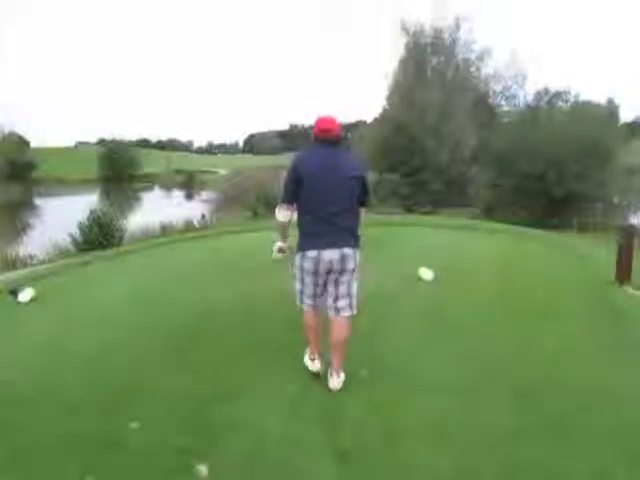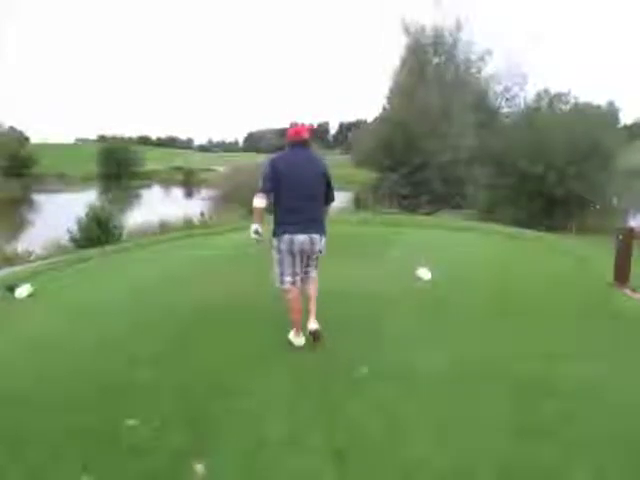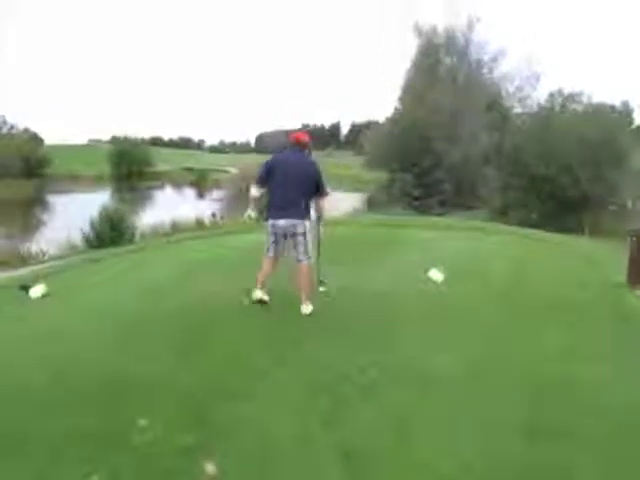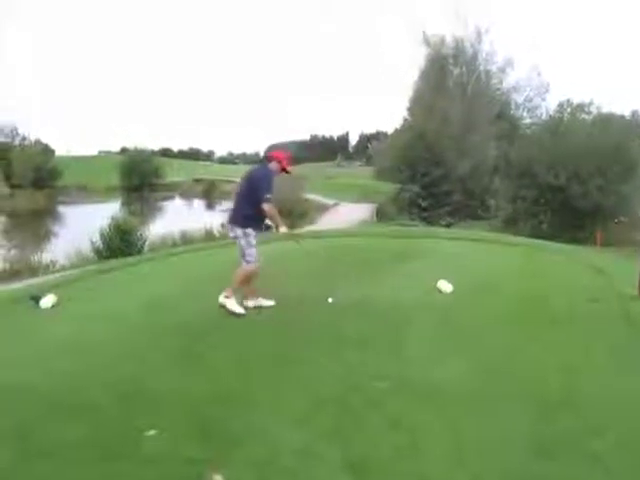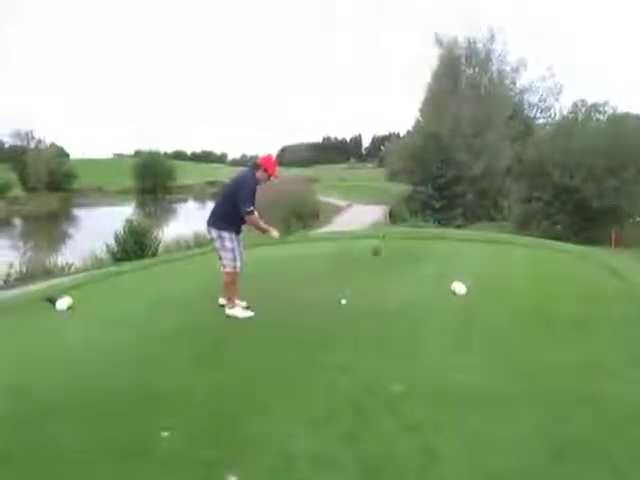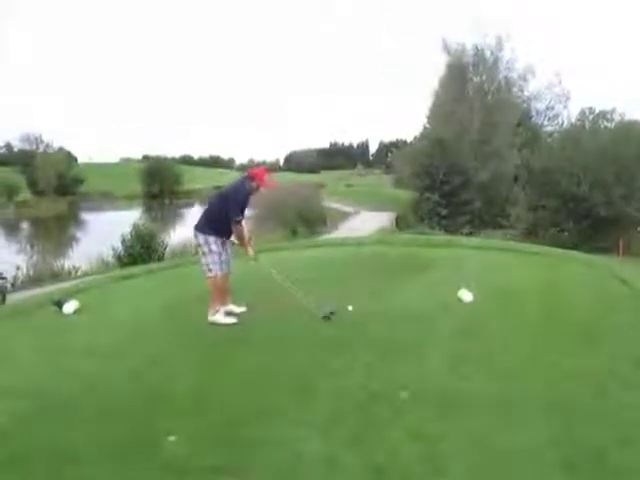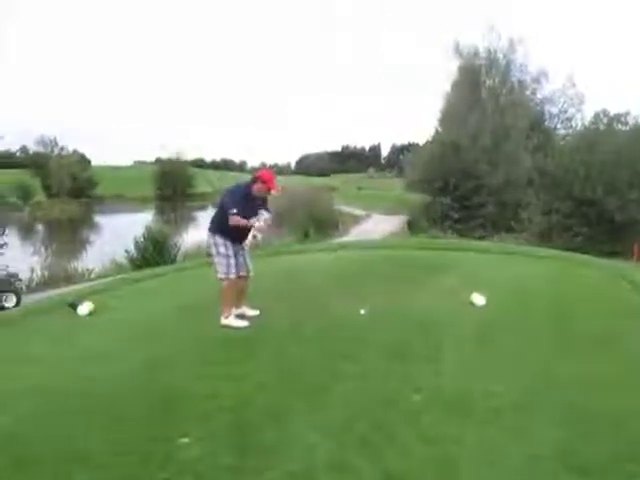
dt=0.7s
person 1, frame 1
left shoulder: (301, 161)
right shoulder: (356, 165)
left elbow: (286, 207)
right elbow: (361, 206)
left wrist: (282, 238)
left hip: (311, 247)
right hip: (347, 247)
left knee: (310, 305)
right knee: (341, 312)
left ankle: (313, 357)
right ankle: (336, 373)
person 1, frame 2
left shoulder: (276, 162)
right shoulder: (320, 164)
left elbow: (262, 196)
right elbow: (327, 202)
left wrist: (256, 223)
left hip: (286, 233)
right hip: (315, 232)
left knee: (290, 283)
right knee: (310, 275)
left ankle: (297, 332)
right ankle: (313, 322)
person 1, frame 3
left shoulder: (274, 160)
right shoulder: (312, 165)
left elbow: (257, 187)
right elbow: (320, 198)
left wrist: (251, 208)
left hip: (275, 218)
right hip: (300, 220)
left knee: (271, 255)
right knee: (303, 261)
left ankle: (259, 290)
right ankle: (306, 303)
person 1, frame 4
left shoulder: (257, 172)
right shoulder: (265, 175)
right elbow: (266, 205)
left wrist: (268, 221)
right wrist: (280, 224)
left hip: (244, 223)
right hip: (244, 225)
left knee: (252, 263)
right knee: (250, 264)
left ankle: (252, 298)
right ankle: (228, 295)
person 1, frame 5
left shoulder: (248, 178)
right shoulder: (247, 183)
left elbow: (250, 211)
right elbow: (249, 217)
left wrist: (263, 226)
right wrist: (268, 230)
left hip: (230, 226)
right hip: (221, 227)
left knee: (235, 264)
right knee: (231, 266)
left ankle: (226, 297)
right ankle: (231, 306)
person 1, frame 6
left shoulder: (242, 191)
right shoulder: (237, 193)
left elbow: (238, 222)
right elbow: (236, 225)
left wrist: (246, 241)
right wrist: (246, 246)
left hip: (219, 233)
right hip: (207, 233)
left knee: (224, 270)
right knee: (216, 272)
left ankle: (225, 304)
right ankle: (214, 312)
person 1, frame 7
left shoulder: (261, 198)
right shoulder: (236, 192)
right elbow: (233, 220)
left wrist: (261, 218)
right wrist: (249, 223)
left hip: (237, 239)
right hip: (220, 236)
left knee: (244, 273)
right knee: (229, 276)
left ankle: (239, 307)
right ankle: (226, 316)
